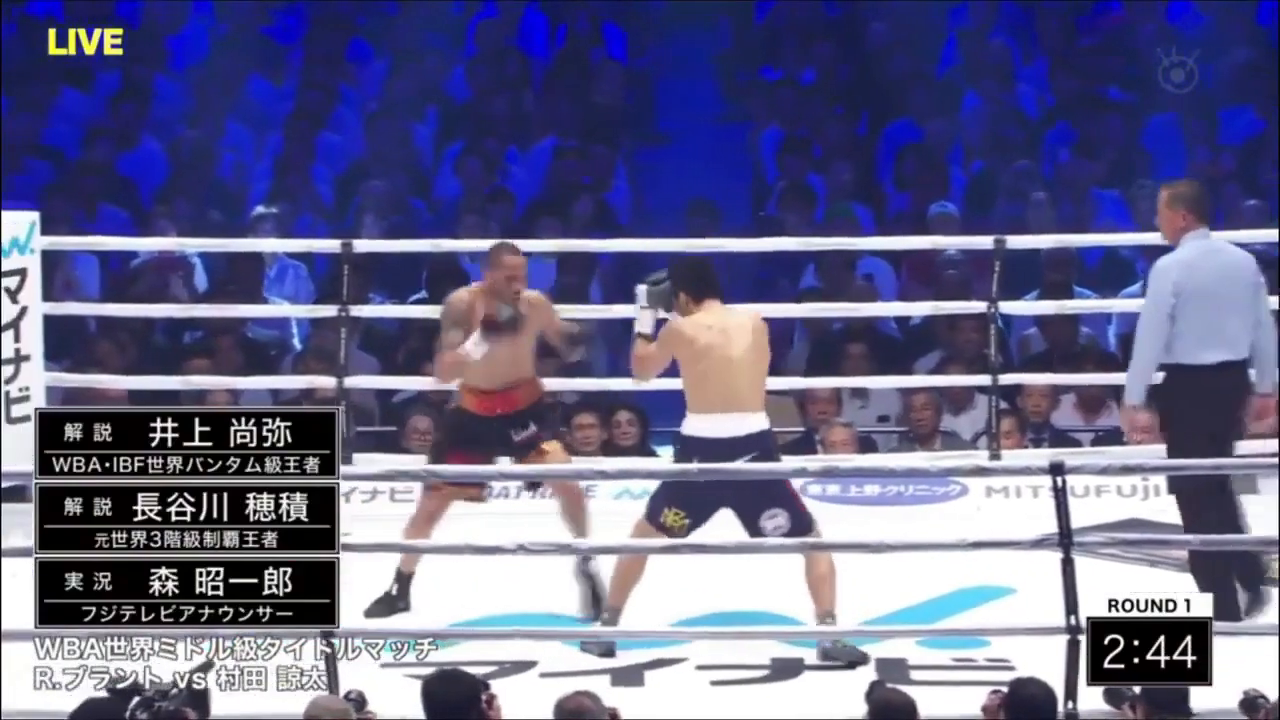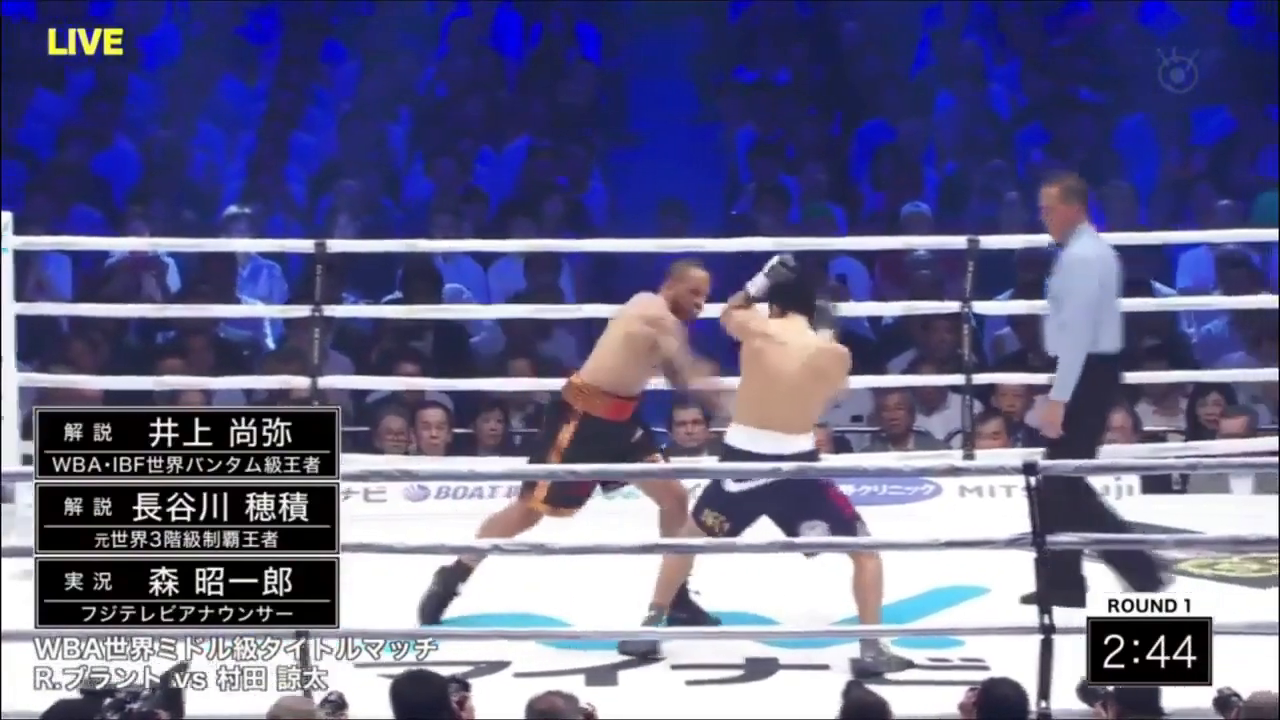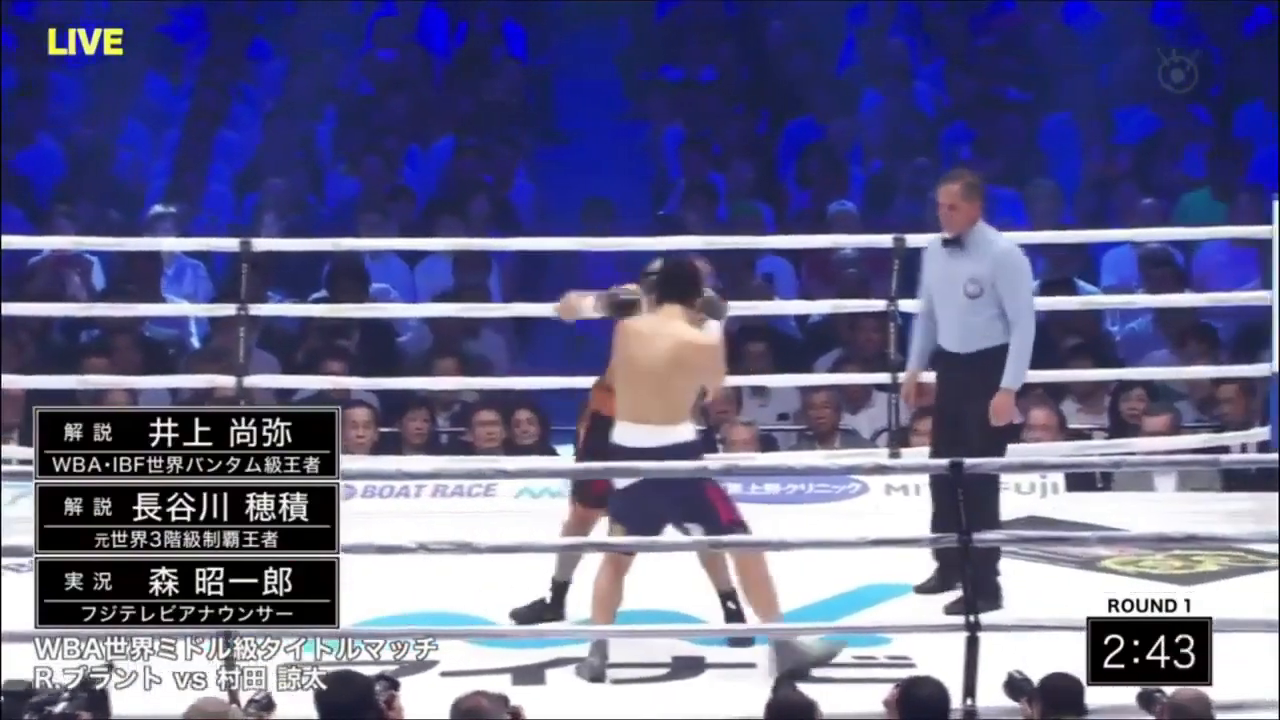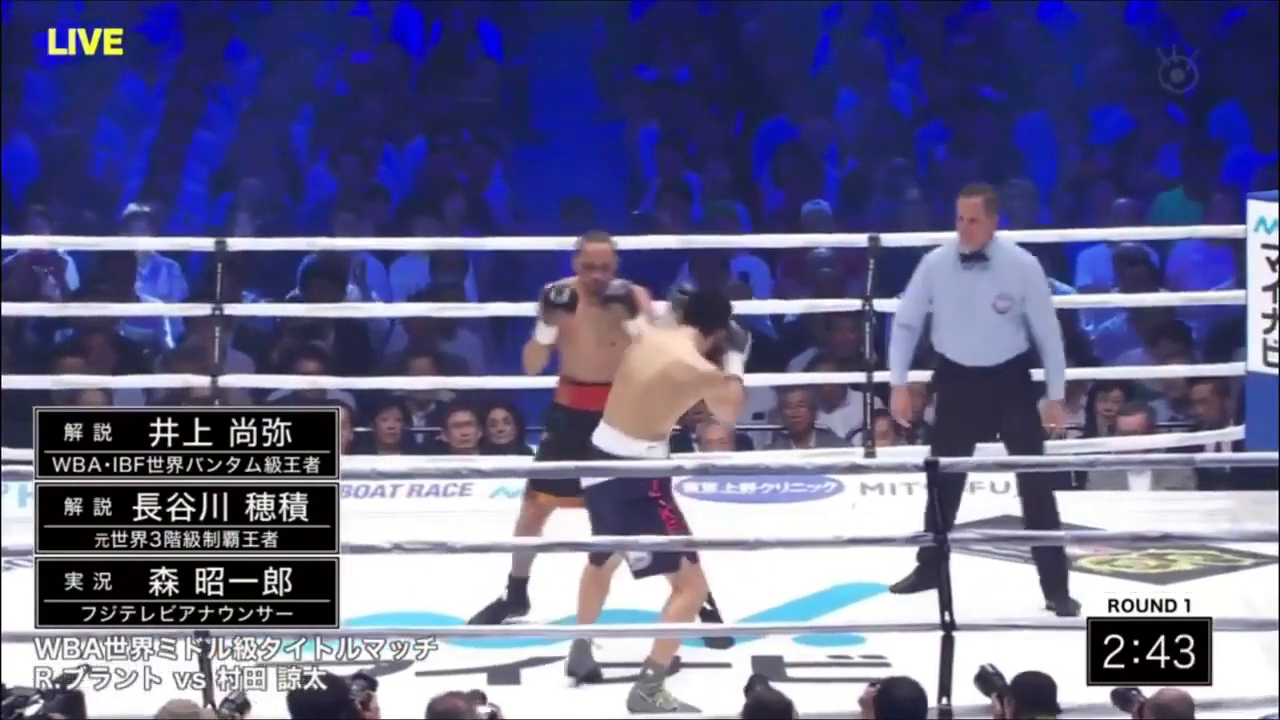
dt=0.5s
person 1, frame 1
left shoulder: (1170, 267)
right shoulder: (1243, 260)
left elbow: (1150, 339)
left wrist: (1133, 399)
left hip: (1188, 385)
right hip: (1232, 380)
left knee: (1196, 496)
right knee: (1215, 486)
left ankle: (1223, 601)
person 1, frame 2
left shoulder: (1080, 257)
right shoulder: (1087, 250)
left elbow: (1078, 332)
left wrist: (1057, 397)
left hip: (1087, 376)
right hip: (1090, 372)
left knee: (1064, 483)
right knee: (1058, 479)
left ankle: (1136, 564)
right ankle: (1059, 581)
person 1, frame 3
left shoulder: (1002, 254)
right shoulder: (936, 252)
left elbow: (1022, 324)
left wrist: (1008, 389)
right wrist: (914, 369)
left hip: (989, 369)
right hip: (952, 368)
left knee: (978, 478)
right knee: (943, 471)
left ankle: (984, 587)
right ankle: (952, 565)
person 1, frame 4
left shoulder: (1022, 266)
right shoulder: (935, 264)
left elbow: (1047, 332)
right elbow: (907, 322)
left wrist: (1055, 395)
right wrist: (899, 384)
left hip: (1011, 380)
right hip: (956, 380)
left knee: (1036, 482)
right knee: (944, 477)
left ankle: (1055, 587)
right ankle: (930, 567)
person 2, frame 1
left shoulder: (682, 329)
right shoulder: (758, 326)
left elbow: (642, 370)
left wrist: (645, 313)
left hip: (702, 450)
right hip: (754, 448)
left knee: (644, 535)
right knee: (810, 541)
left ankle: (606, 629)
right ankle: (829, 636)
person 2, frame 2
left shoulder: (754, 328)
right shoulder: (836, 354)
left elbow: (728, 317)
left wrist: (762, 279)
left hip: (740, 460)
right hip: (795, 468)
left knee: (691, 536)
right knee: (864, 550)
left ankle: (650, 628)
right ankle: (871, 650)
person 2, frame 3
left shoulder: (627, 328)
right shoulder: (702, 343)
right wrist: (715, 321)
left hip: (626, 456)
right hip: (675, 457)
left knee: (615, 557)
right knee: (745, 551)
left ankle: (596, 654)
right ankle: (785, 647)
person 2, frame 4
left shoulder: (645, 338)
right shoulder: (703, 370)
right elbow: (728, 416)
right wrist: (735, 357)
left hip: (601, 463)
right hip: (638, 475)
left knee: (602, 559)
right knee: (691, 582)
left ankle: (581, 652)
right ankle: (647, 687)
person 3, frame 1
left shoulder: (535, 304)
right shoulder: (460, 304)
left elbow: (562, 340)
right elbow: (444, 372)
left wrist: (572, 339)
right wrist: (483, 340)
left hip: (524, 408)
right hip: (473, 413)
left knee: (567, 484)
right knee: (430, 507)
left ankle: (584, 570)
right ankle: (399, 588)
person 3, frame 2
left shoulder: (652, 308)
right shoulder: (659, 317)
right elbow: (689, 370)
left wrist: (665, 369)
left hip: (619, 416)
right hip: (583, 415)
left knee: (675, 497)
right knee: (529, 509)
left ankle: (679, 600)
right ankle: (453, 577)
person 3, frame 3
right shoulder: (634, 298)
right elbow: (567, 308)
right wrist: (599, 302)
right hip: (610, 413)
right knee: (583, 516)
left ankle: (731, 607)
right ankle: (556, 598)
person 3, frame 4
left shoulder: (635, 297)
right shoulder: (556, 297)
right elbow: (531, 366)
left wrist: (633, 317)
right wrist: (549, 322)
right hip: (570, 411)
right knee: (534, 507)
right ankle: (515, 594)
